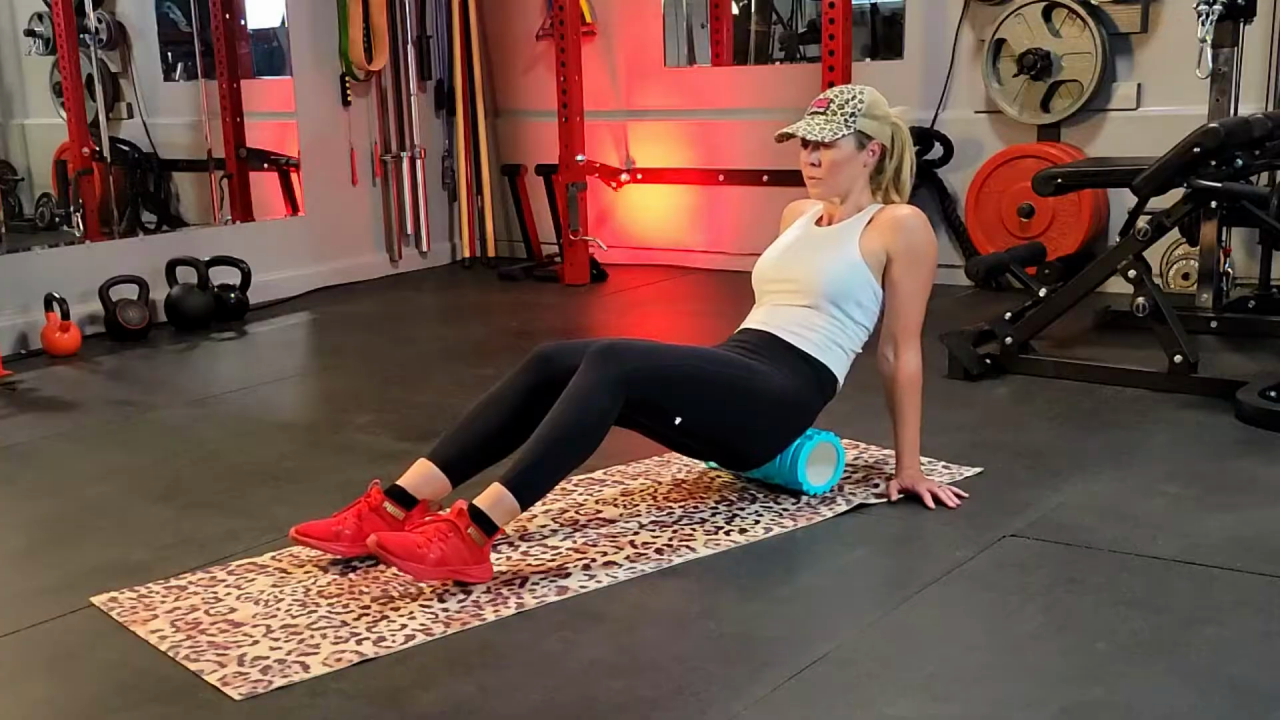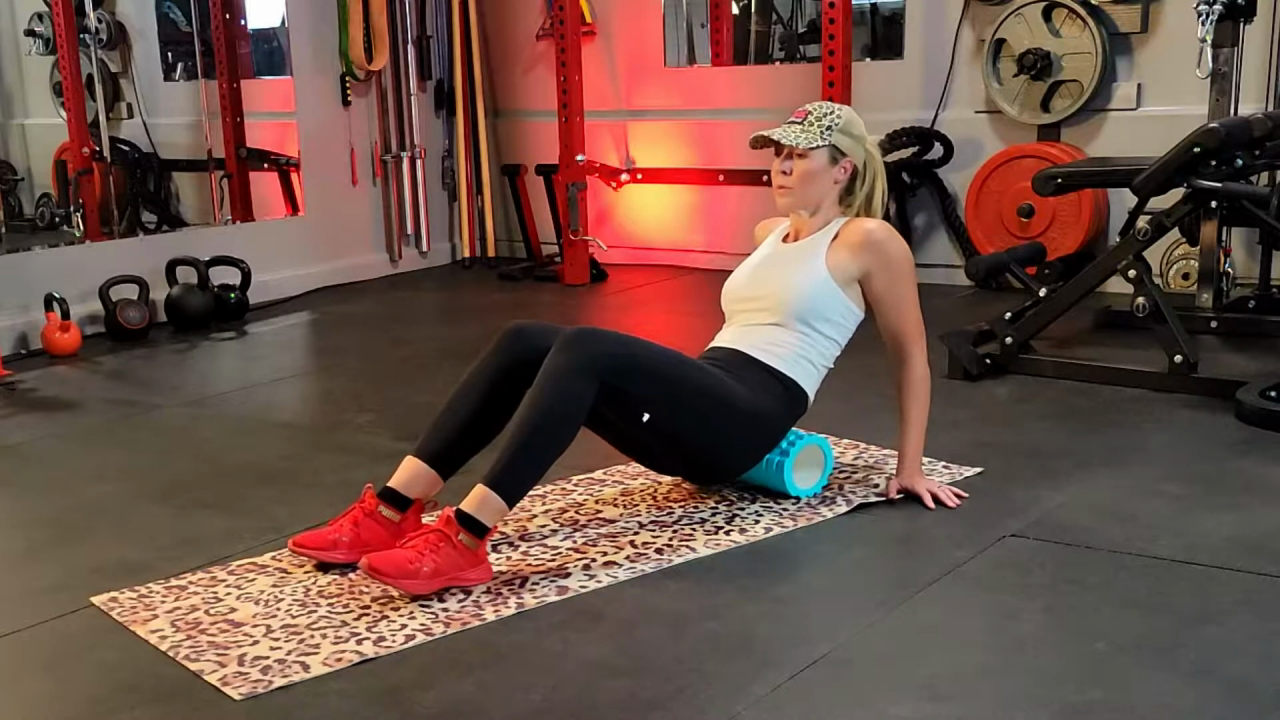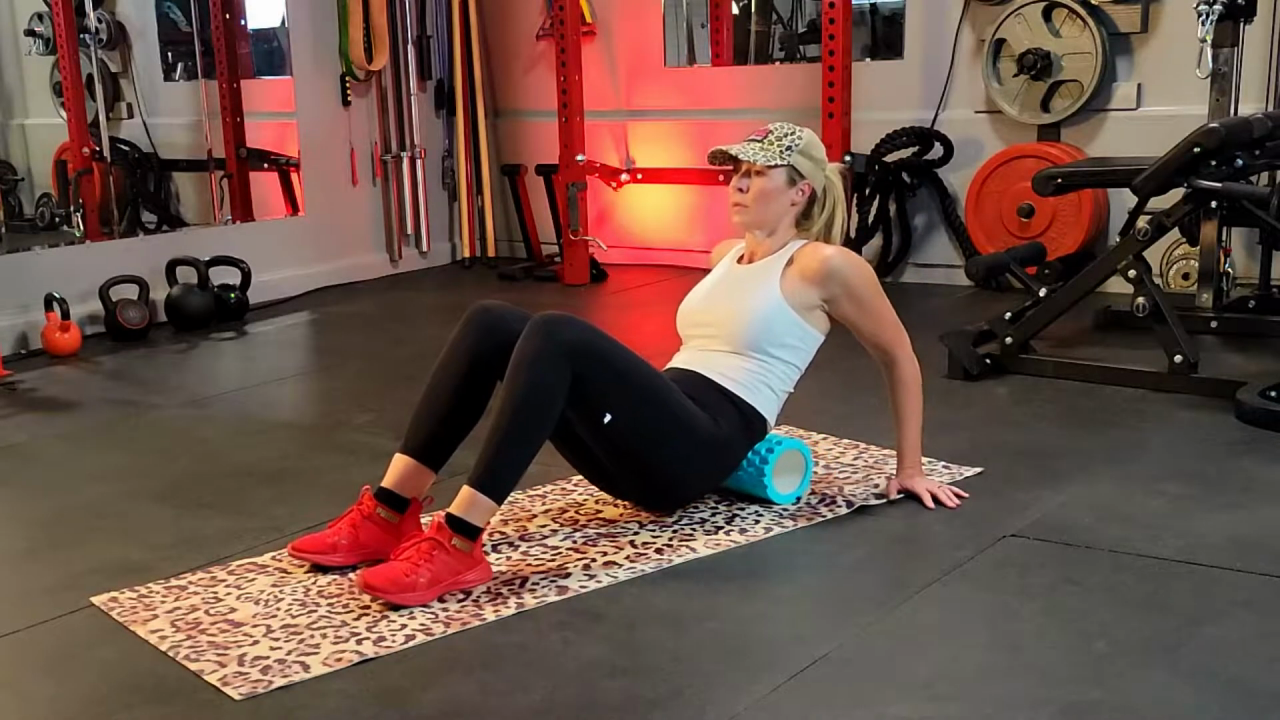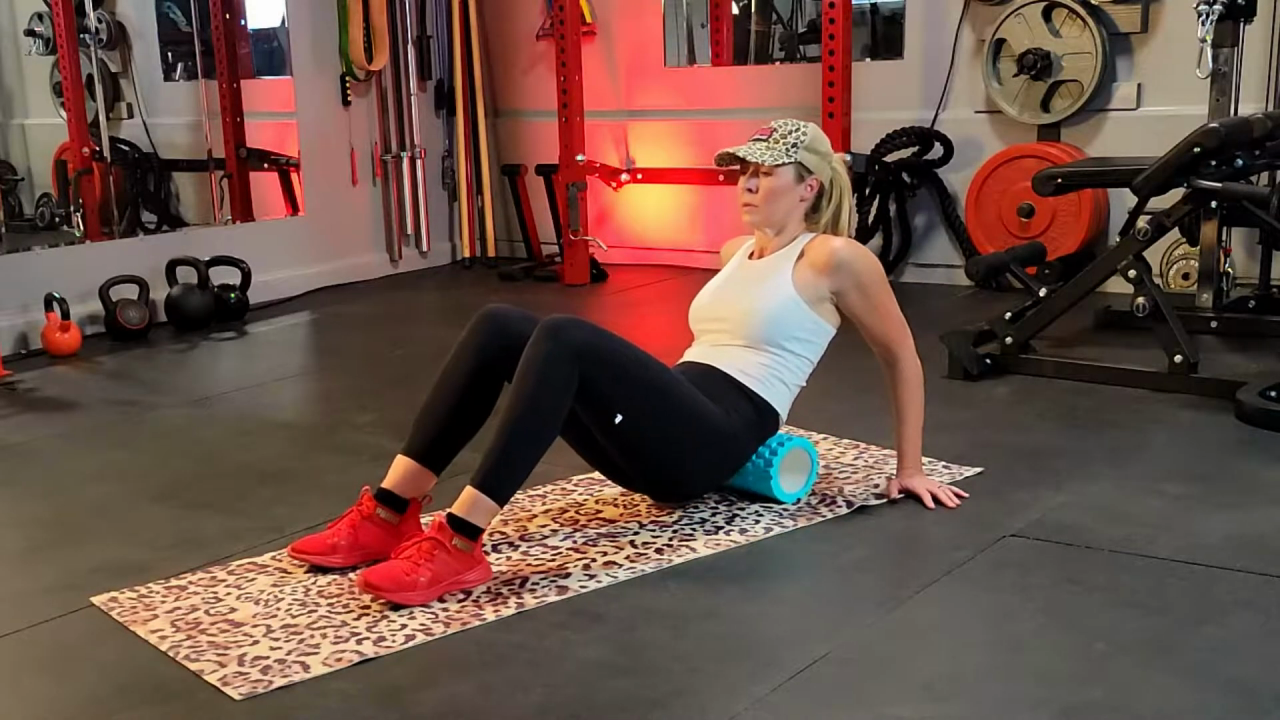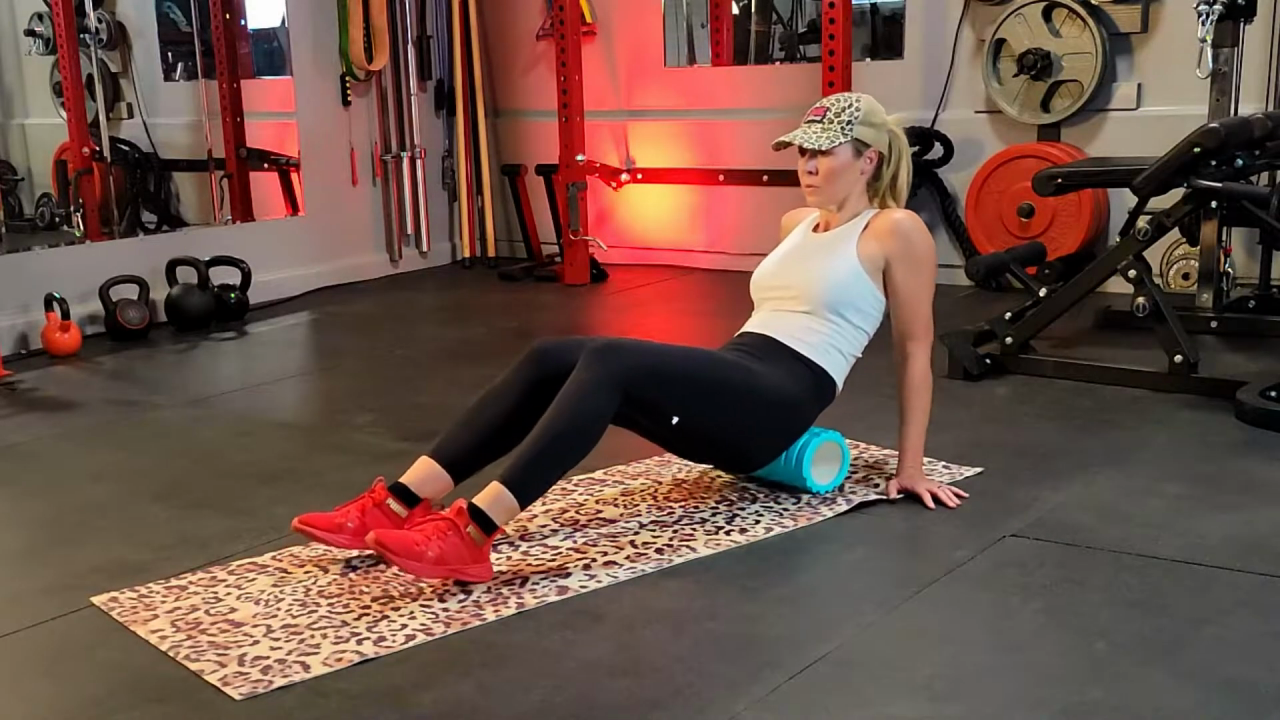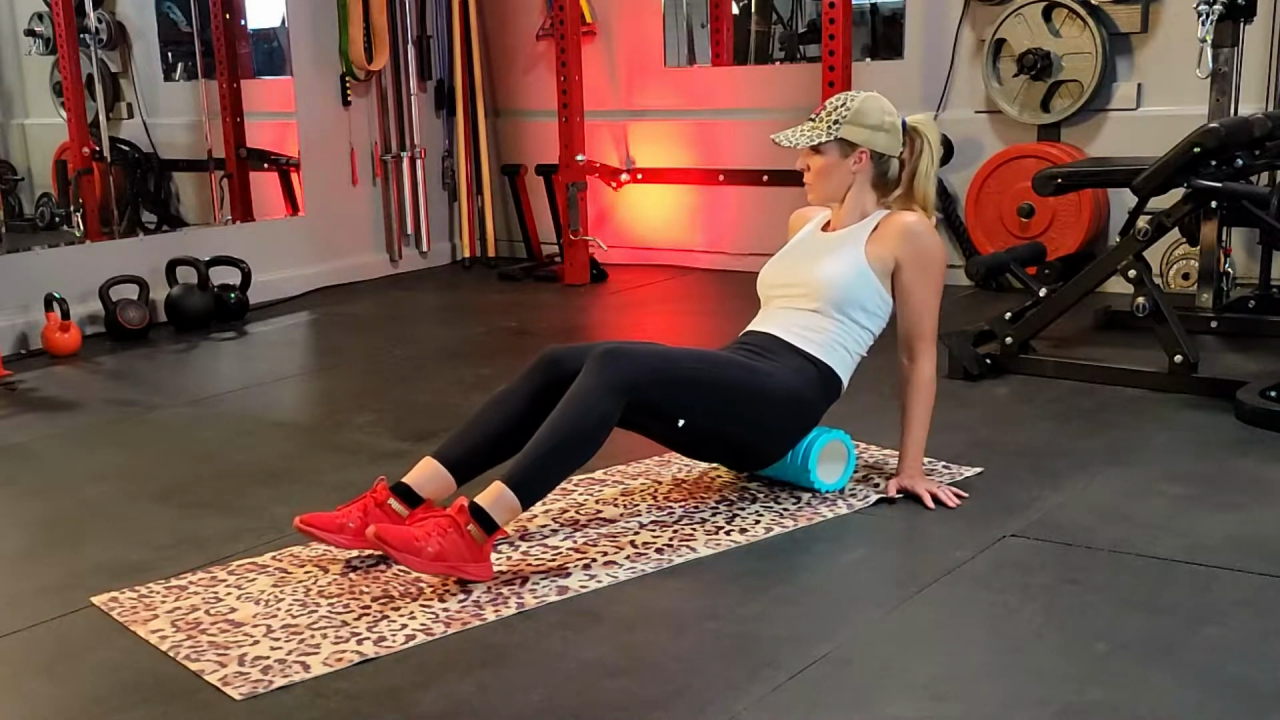
dt=0.7s
person 1, frame 1
left shoulder: (901, 226)
right shoulder: (799, 215)
left elbow: (902, 353)
left wrist: (909, 466)
left hip: (778, 400)
right hip: (729, 375)
left knee: (613, 363)
right knee: (550, 364)
left ankle: (472, 534)
right ankle: (395, 507)
person 1, frame 2
left shoulder: (869, 241)
right shoulder: (769, 233)
left elbow: (911, 354)
left wrist: (910, 466)
left hip: (747, 421)
right hip: (695, 405)
left knee: (584, 348)
right knee: (522, 342)
left ankle: (464, 541)
right ankle: (392, 512)
person 1, frame 3
left shoulder: (824, 265)
right shoulder: (726, 257)
left elbow: (899, 357)
left wrist: (911, 467)
left hip: (702, 446)
right hip: (649, 434)
left knee: (554, 333)
right knee: (488, 322)
left ankle: (458, 544)
right ankle: (388, 513)
person 1, frame 4
left shoulder: (835, 258)
right shoulder: (736, 252)
left elbow: (901, 357)
left wrist: (910, 467)
left hip: (713, 439)
right hip: (663, 426)
left knee: (563, 337)
right knee: (498, 327)
left ankle: (458, 544)
right ankle: (388, 514)
person 1, frame 5
left shoulder: (896, 231)
right shoulder: (796, 224)
left elbow: (915, 352)
left wrist: (911, 467)
left hip: (776, 404)
right hip: (727, 381)
left knee: (608, 363)
right knee: (549, 359)
left ankle: (470, 533)
right ankle: (398, 505)
person 1, frame 6
left shoulder: (906, 233)
right shoulder: (806, 222)
left elbow: (920, 356)
left wrist: (911, 467)
left hip: (780, 403)
right hip: (733, 379)
left knee: (614, 367)
right knee: (557, 366)
left ankle: (472, 532)
right ankle: (400, 505)
